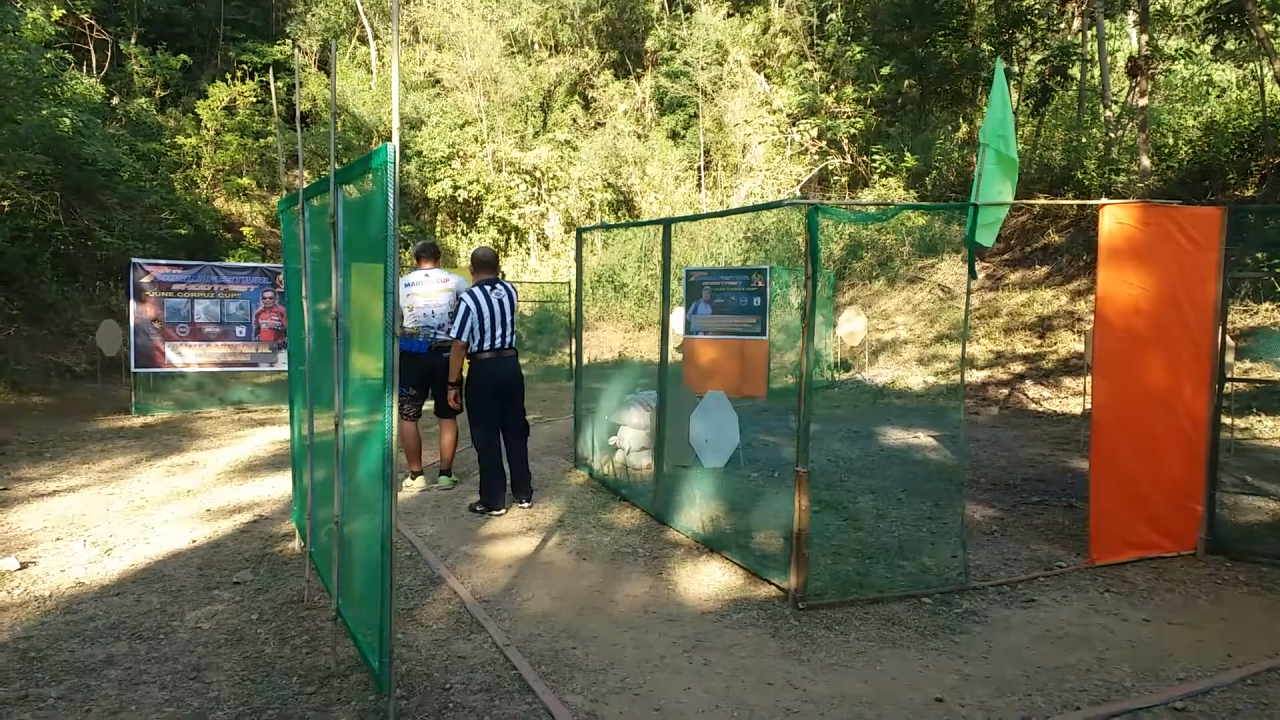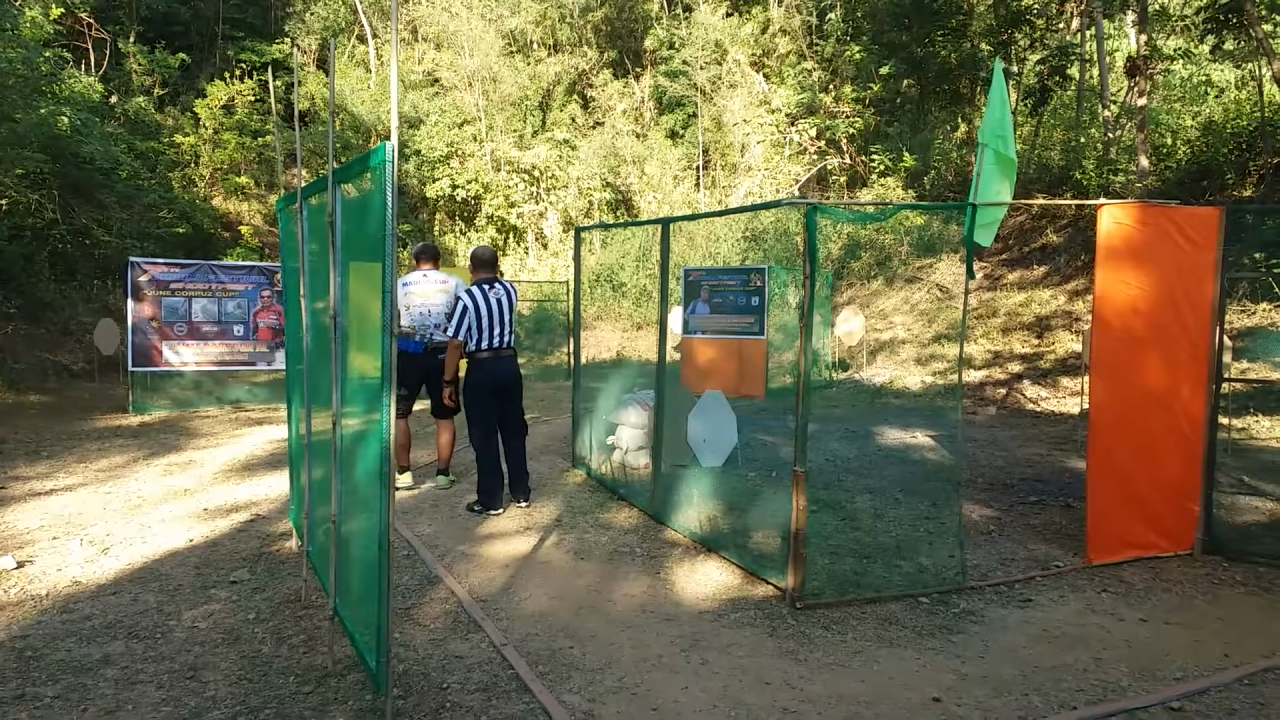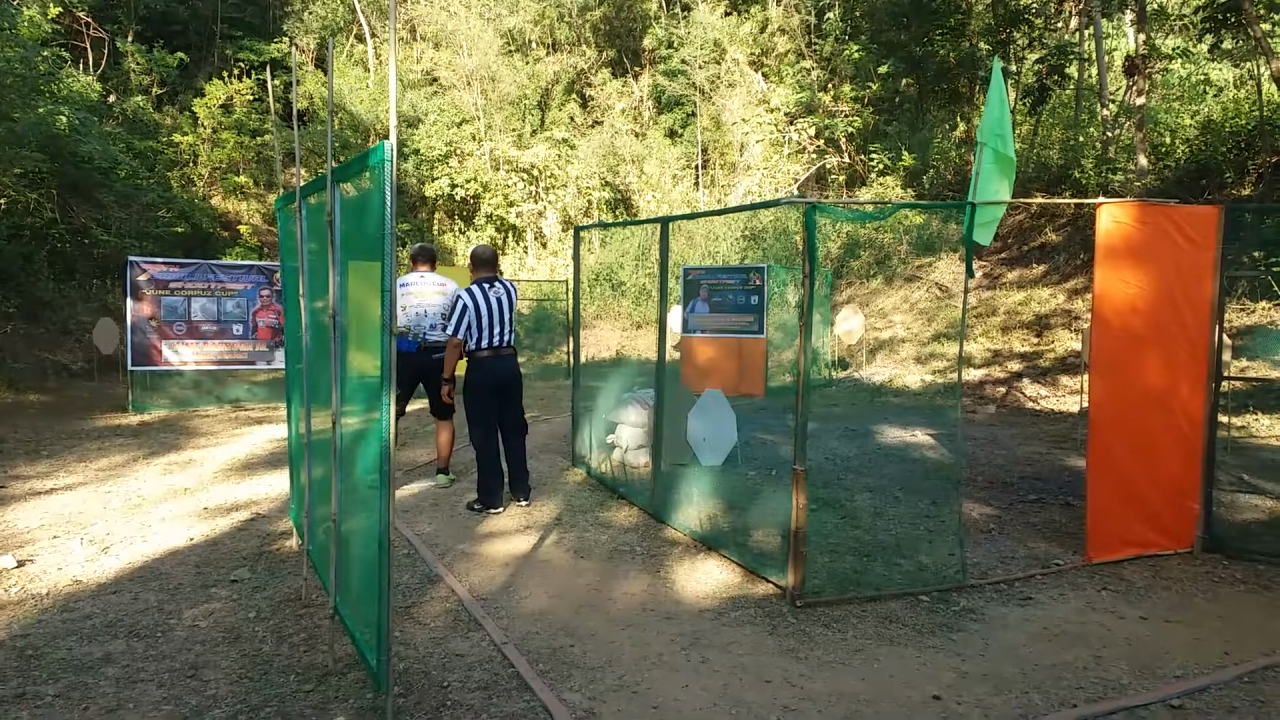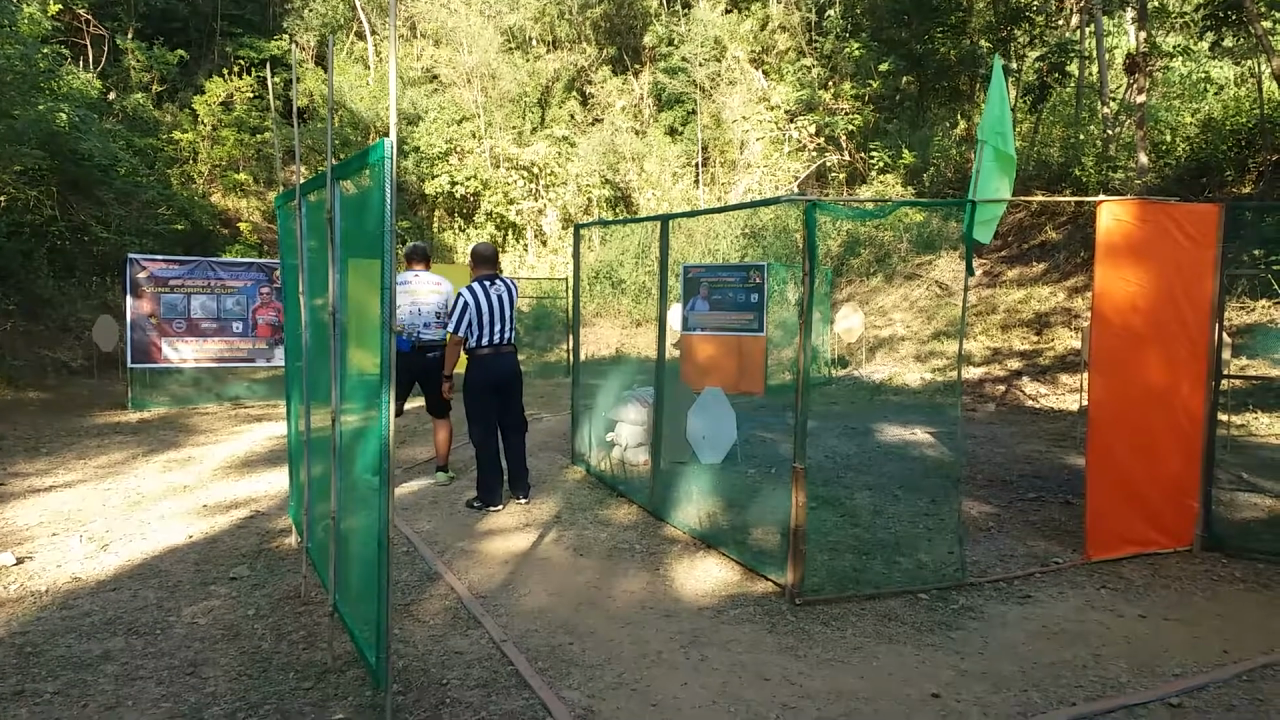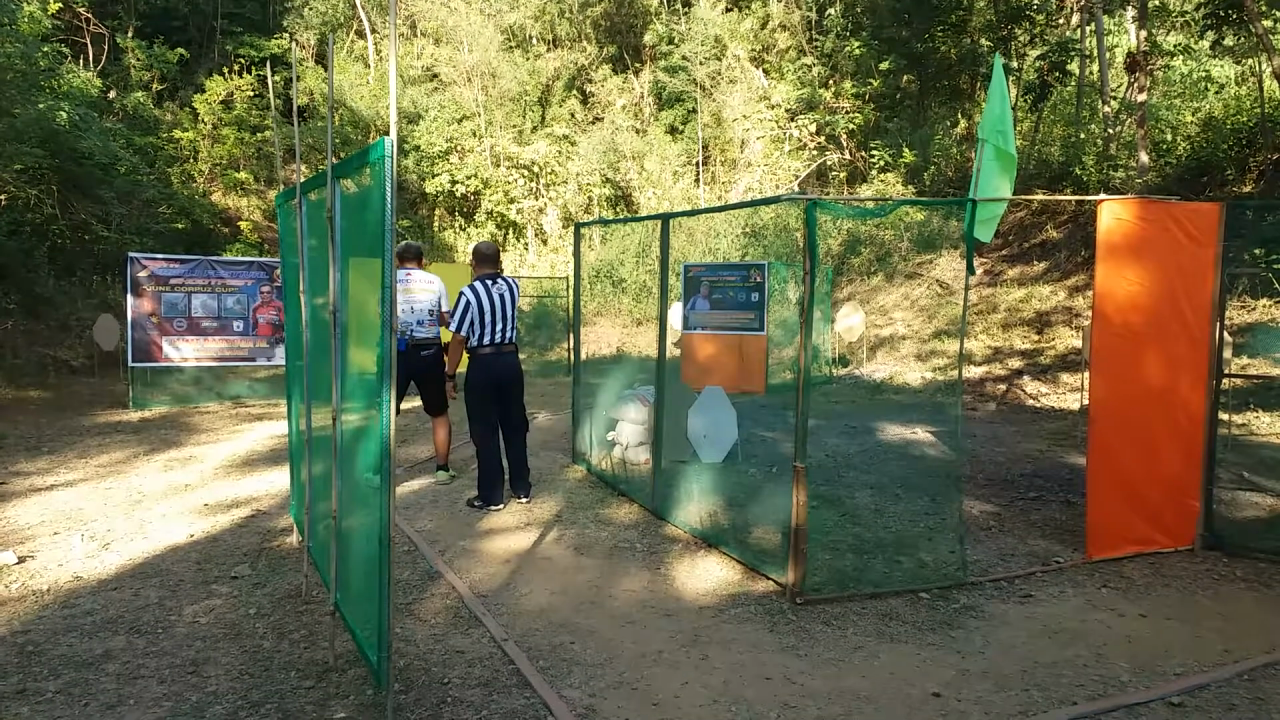
dt=0.1s
person 1, frame 1
left shoulder: (468, 298)
right shoulder: (510, 291)
left elbow: (459, 345)
left wrist: (453, 384)
right wrist: (492, 278)
left hip: (484, 371)
right hip: (510, 366)
left knee: (486, 437)
right knee: (516, 430)
left ankle: (493, 501)
right ankle: (523, 494)
person 1, frame 2
left shoulder: (466, 297)
right shoulder: (509, 290)
left elbow: (456, 344)
left wrist: (449, 382)
right wrist: (492, 276)
left hip: (482, 371)
right hip: (509, 365)
left knee: (484, 437)
right knee: (514, 430)
left ankle: (491, 500)
right ankle: (521, 493)
person 1, frame 3
left shoulder: (466, 297)
right shoulder: (510, 289)
left elbow: (455, 342)
left wrist: (447, 379)
right wrist: (493, 276)
left hip: (482, 369)
right hip: (509, 364)
left knee: (484, 436)
right knee: (514, 429)
left ankle: (491, 499)
right ankle: (521, 492)
person 1, frame 4
left shoulder: (467, 294)
right shoulder: (511, 287)
left elbow: (456, 340)
left wrist: (447, 376)
right wrist: (494, 274)
left hip: (481, 367)
right hip: (509, 362)
left knee: (484, 433)
right knee: (514, 427)
left ankle: (490, 497)
right ankle: (521, 489)
person 1, frame 5
left shoulder: (469, 293)
right shoulder: (512, 286)
left elbow: (459, 338)
left wrist: (450, 375)
right wrist: (494, 273)
left hip: (483, 366)
right hip: (510, 361)
left knee: (485, 433)
right knee: (515, 426)
left ankle: (491, 496)
right ankle: (522, 489)
person 2, frame 1
left shoulder: (403, 283)
right shoulder: (453, 280)
left hip: (413, 355)
right hip: (446, 354)
left knee: (408, 418)
right knee: (447, 417)
left ankle: (416, 475)
right ankle: (445, 474)
person 2, frame 2
left shoulder: (401, 283)
right shoulder: (452, 282)
left hip: (410, 355)
right hip: (442, 355)
left knee: (399, 415)
right knee: (444, 417)
left ankle: (403, 472)
right ankle: (443, 473)
person 2, frame 3
left shoulder: (399, 284)
right shoulder: (450, 285)
left hip: (405, 355)
right hip: (438, 355)
right knee: (444, 417)
right ankle: (442, 473)
person 2, frame 4
left shoulder: (394, 283)
right shoulder: (444, 285)
left hip: (402, 355)
right hip: (434, 354)
right knee: (441, 416)
right ankle: (442, 470)
person 2, frame 5
right shoulder: (435, 282)
right elbow: (445, 319)
left hip: (397, 352)
right hip: (428, 352)
right knee: (439, 414)
right ankle: (443, 469)
